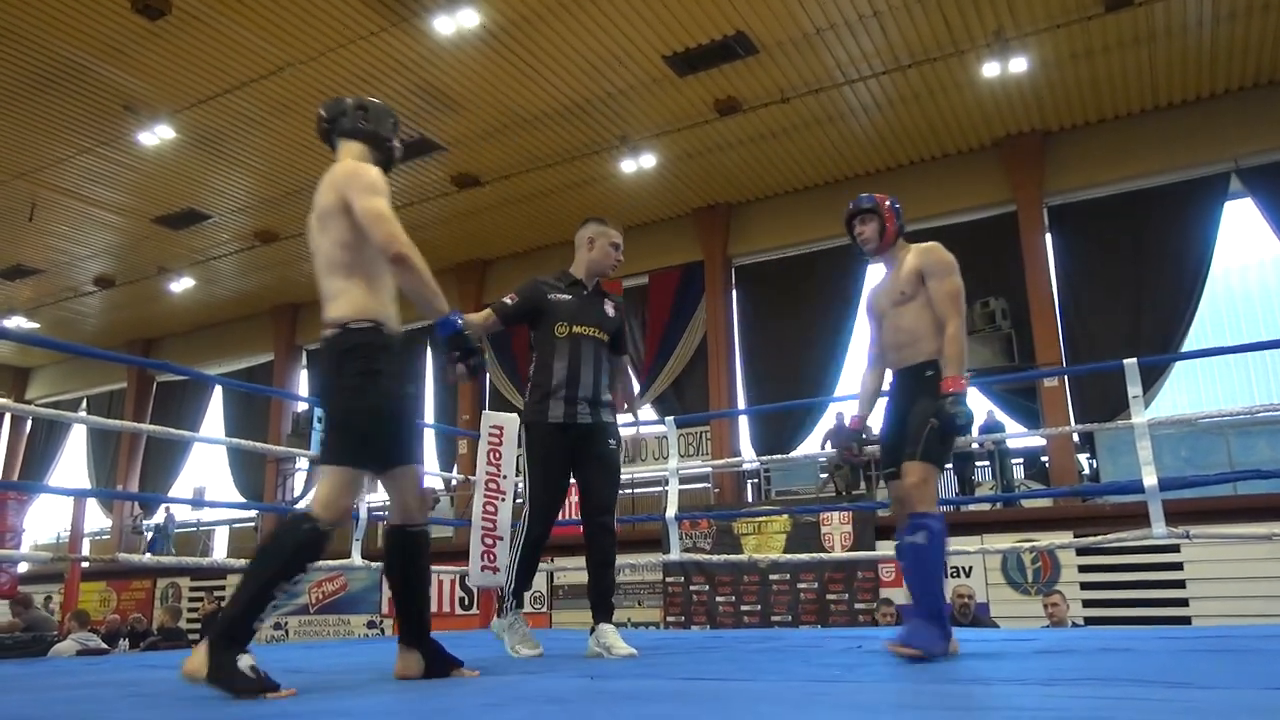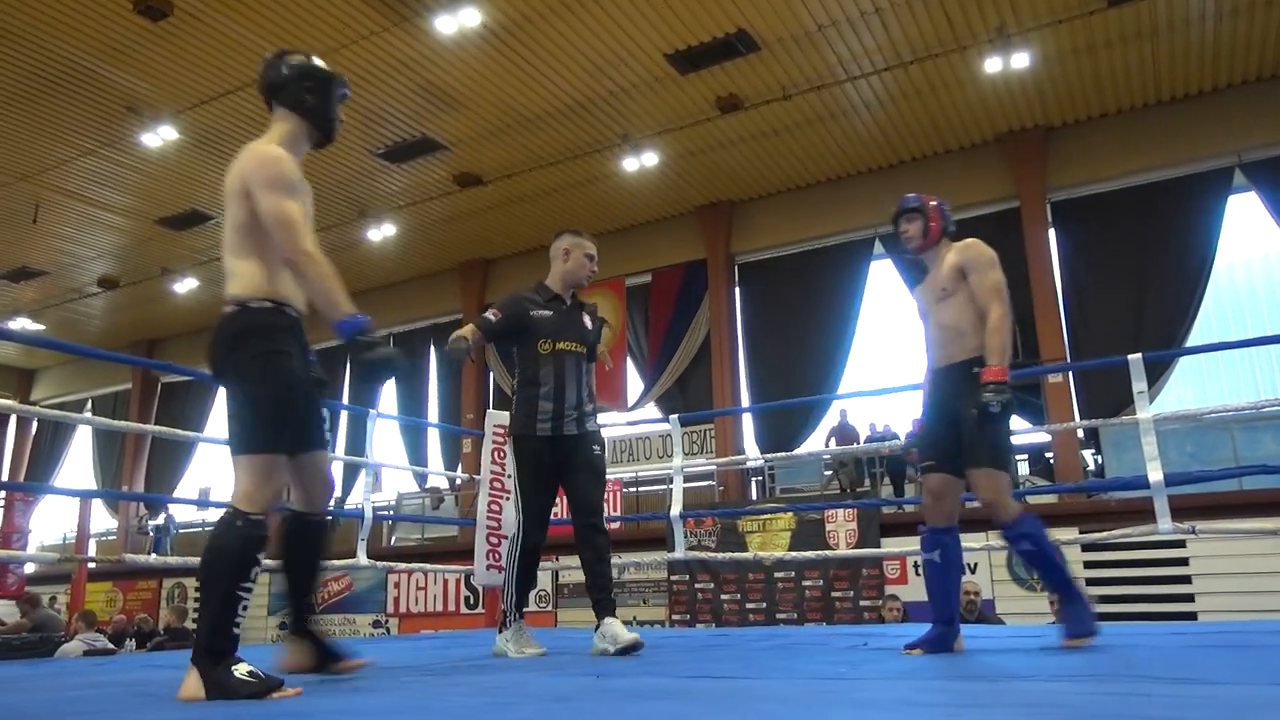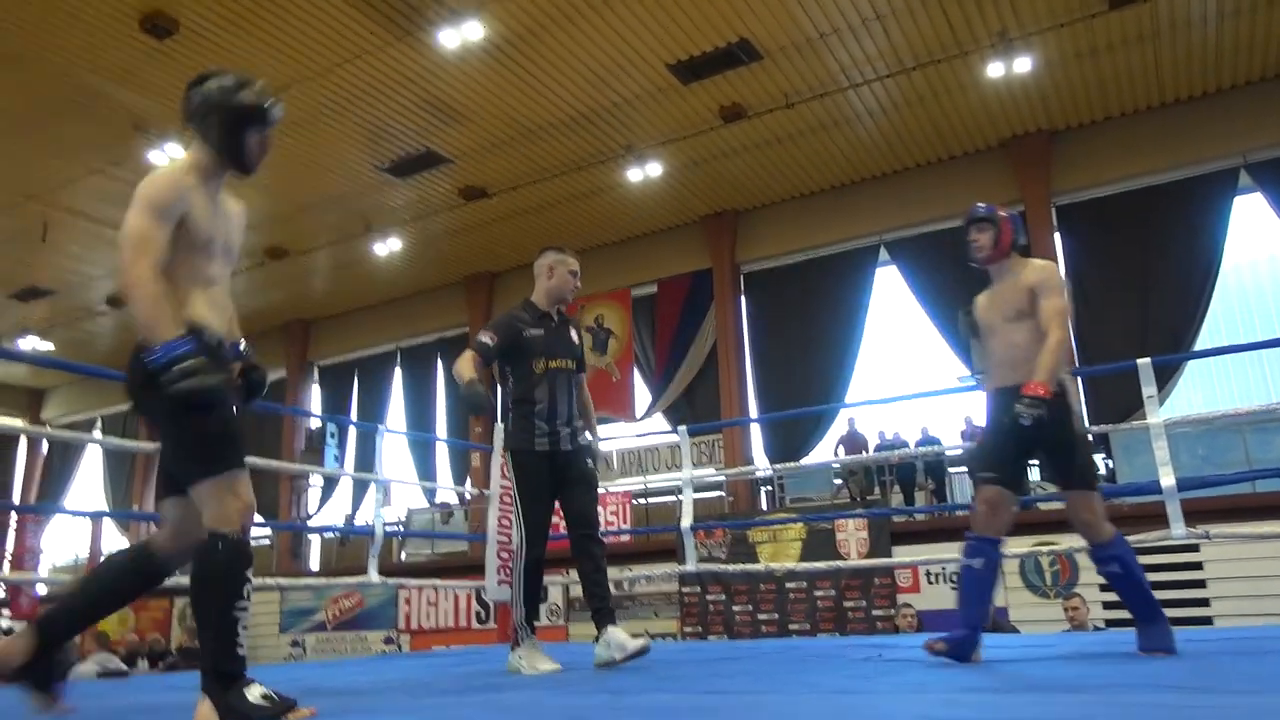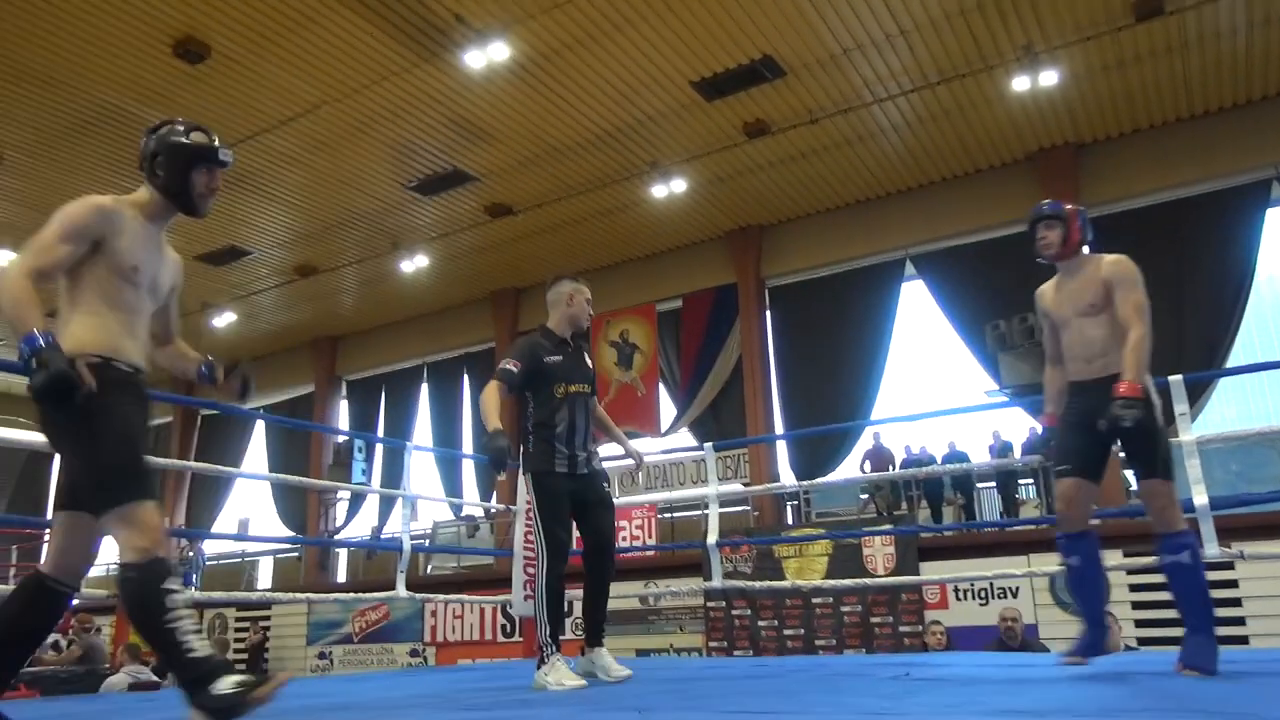
dt=0.2s
person 1, frame 1
left shoulder: (329, 201)
right shoulder: (359, 174)
right elbow: (397, 249)
right wrist: (452, 327)
left hip: (350, 354)
right hip: (364, 350)
left knee: (411, 502)
right knee: (330, 506)
left ankle: (417, 648)
right ankle: (221, 646)
person 1, frame 2
left shoulder: (277, 171)
right shoulder: (269, 159)
right elbow: (299, 252)
left wrist: (304, 356)
right wrist: (358, 332)
left hip: (275, 338)
right hip: (259, 333)
left knee: (314, 489)
right knee: (259, 497)
left ankle: (303, 638)
right ankle: (211, 665)
person 1, frame 3
left shoulder: (231, 209)
right shoulder: (169, 188)
right elbow: (140, 276)
left wrist: (237, 353)
right wrist: (177, 357)
left hip: (199, 371)
right hip: (174, 368)
left knee: (177, 541)
right knee: (229, 517)
person 1, frame 4
left shoulder: (166, 262)
right shoulder: (100, 214)
left wrist: (211, 370)
left hip: (116, 397)
right hip: (88, 390)
left knee: (65, 566)
right knee: (146, 542)
person 2, frame 1
left shoulder: (929, 255)
right shoulder: (875, 295)
left elbow: (954, 324)
left wrist: (955, 388)
right wrist: (859, 416)
left hip: (933, 382)
right hip: (899, 392)
left knee: (917, 489)
right knee: (904, 507)
left ankle: (926, 622)
right ankle: (935, 630)
person 2, frame 2
left shoulder: (969, 254)
right shoulder: (922, 291)
left elbow: (996, 315)
left wrist: (995, 378)
right wrist: (931, 418)
left hip: (983, 381)
right hip: (942, 392)
left knee: (994, 498)
right knee: (935, 506)
left ankle: (1071, 601)
right ankle: (944, 627)
person 2, frame 3
left shoulder: (1040, 274)
right shoulder: (982, 302)
left elbow: (1058, 335)
left wrist: (1037, 391)
right wrist: (988, 426)
left hip: (1046, 402)
right hip: (1004, 407)
left knee: (1088, 519)
right knee: (986, 516)
left ankle: (1151, 622)
right ankle: (966, 635)
person 2, frame 4
left shoulder: (1116, 269)
right shoulder: (1046, 297)
left elbow: (1138, 332)
left wrist: (1129, 391)
right wrist: (1050, 421)
left hip: (1128, 394)
right hip: (1079, 404)
left knee: (1163, 509)
right knee: (1069, 509)
left ankle: (1199, 635)
right ankle: (1095, 628)
person 3, frame 1
left shoulder: (611, 307)
right shoulder: (542, 292)
right elbow: (487, 320)
left hip: (599, 427)
right hip: (549, 422)
left knee: (602, 525)
right knee: (540, 519)
left ankle: (603, 626)
right ankle: (510, 613)
person 3, frame 2
left shoulder: (589, 317)
right shoulder: (523, 305)
right elbow: (473, 333)
left wrist: (592, 419)
right wrist: (460, 341)
left hip: (581, 435)
right hip: (535, 434)
left knee: (592, 524)
right knee: (531, 528)
left ankle: (606, 622)
right ankle: (510, 626)
person 3, frame 3
left shoulder: (571, 330)
right shoulder: (513, 323)
right elbow: (467, 361)
left wrist: (593, 433)
right wrist: (471, 383)
left hip: (573, 448)
right hip: (530, 449)
left knee: (587, 535)
right knee: (533, 542)
left ankle: (607, 633)
right ankle: (522, 643)
person 3, frame 4
left shoulder: (582, 354)
right shoulder: (531, 348)
right elbow: (492, 391)
left wrist: (624, 443)
right wrist: (496, 433)
left hip: (587, 469)
right hip: (548, 470)
left knee: (602, 552)
right knee: (554, 559)
left ankle: (594, 649)
right ankle: (548, 659)
